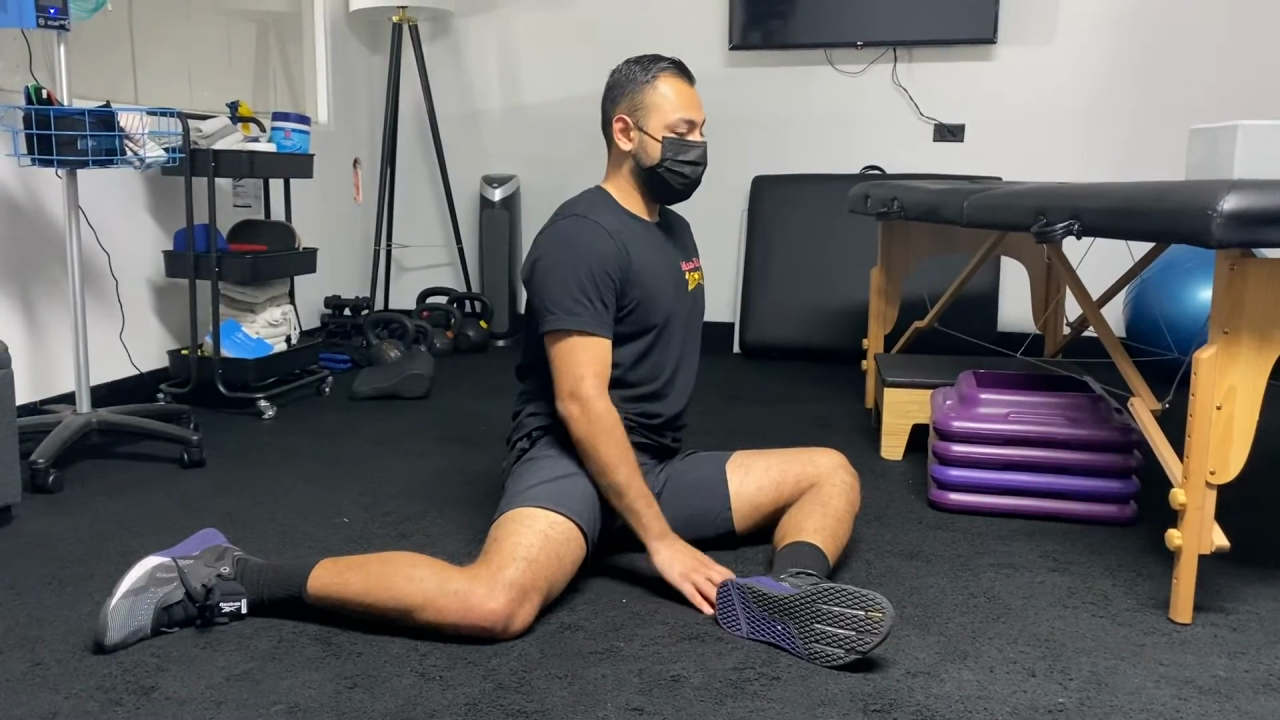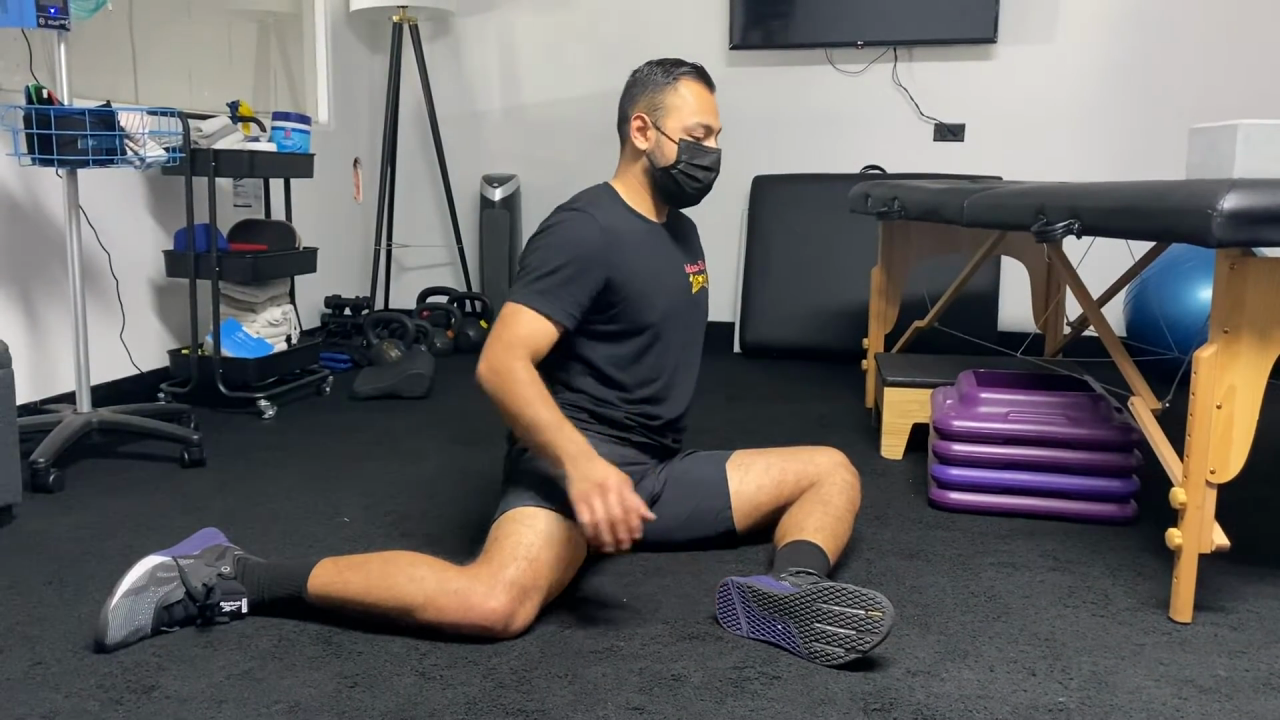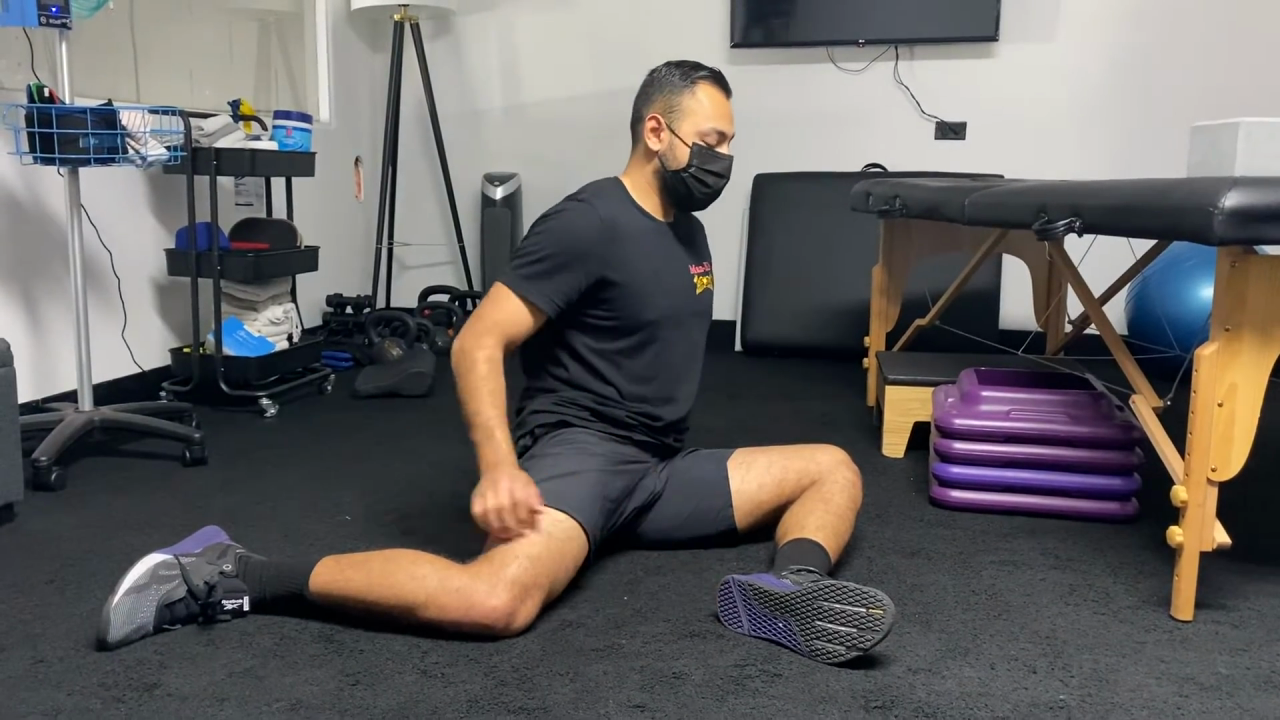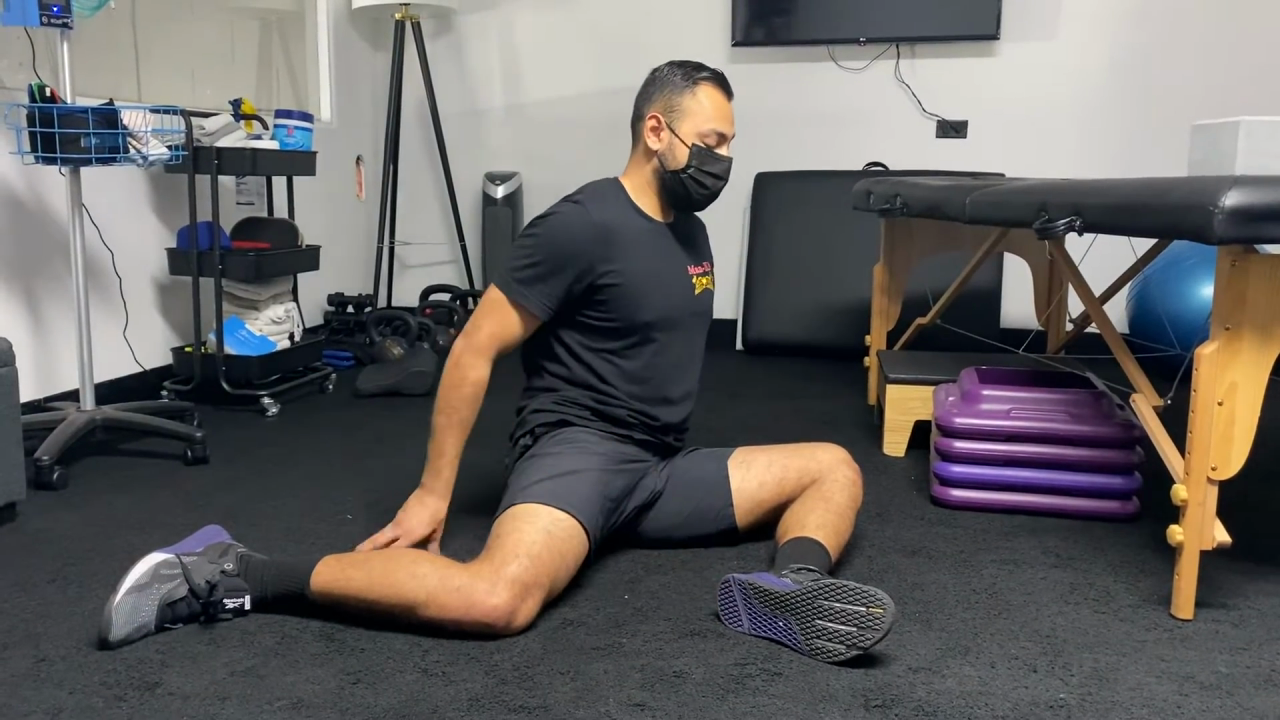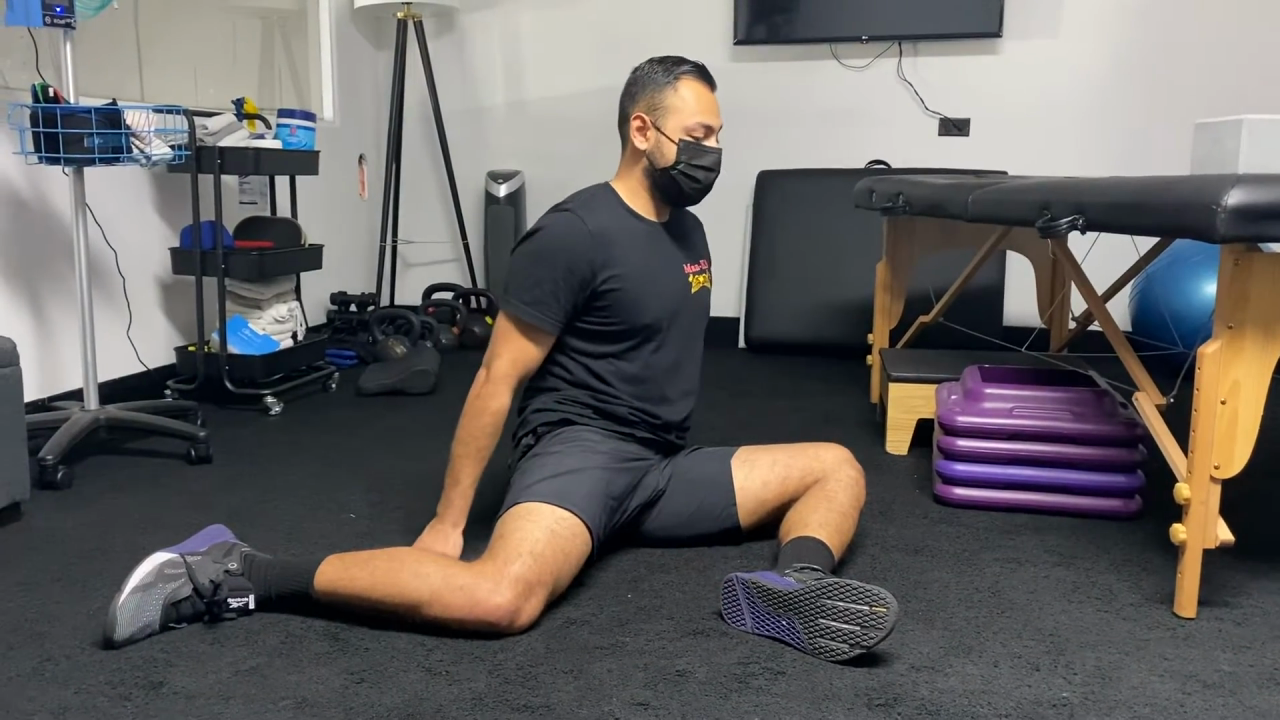
dt=0.5s
person 1, frame 1
left shoulder: (674, 230)
right shoulder: (583, 237)
right elbow: (581, 401)
left wrist: (668, 497)
right wrist: (659, 541)
left hip: (656, 462)
right hip: (571, 457)
left knee: (831, 473)
right knee: (495, 602)
left ankle: (784, 597)
right ankle: (227, 580)
person 1, frame 2
left shoulder: (681, 233)
right shoulder: (585, 231)
right elbow: (501, 363)
left wrist: (650, 469)
right wrist: (584, 462)
left hip: (657, 467)
right hip: (582, 460)
left knee: (832, 472)
right knee: (495, 603)
left ankle: (787, 596)
right ankle: (226, 580)
person 1, frame 3
left shoulder: (688, 232)
right shoulder: (589, 223)
right elbow: (476, 344)
left wrist: (667, 451)
right wrist: (499, 468)
left hip: (660, 466)
right hip: (578, 450)
left knee: (835, 469)
right knee: (496, 600)
left ankle: (788, 594)
right ankle: (231, 577)
person 1, frame 4
left shoulder: (691, 234)
right shoulder: (584, 226)
right elbow: (474, 352)
left wrist: (673, 450)
right wrist: (432, 493)
left hip: (661, 466)
right hip: (577, 449)
left knee: (835, 468)
right knee: (496, 599)
left ankle: (789, 591)
right ankle: (231, 577)
person 1, frame 5
left shoulder: (688, 231)
right shoulder: (576, 234)
right elbow: (497, 380)
left wrist: (672, 454)
right wrist: (447, 520)
left hip: (664, 466)
right hip: (579, 449)
left knee: (837, 469)
right knee: (500, 598)
left ankle: (791, 591)
right ankle: (236, 576)
